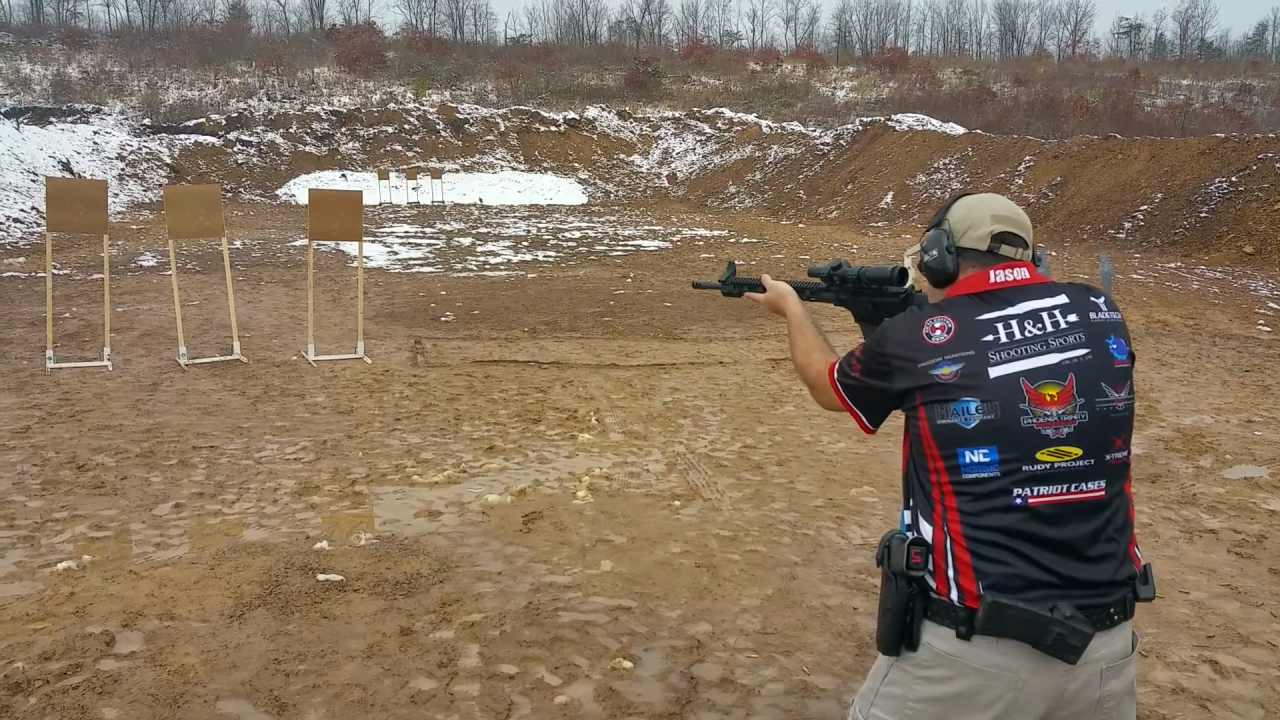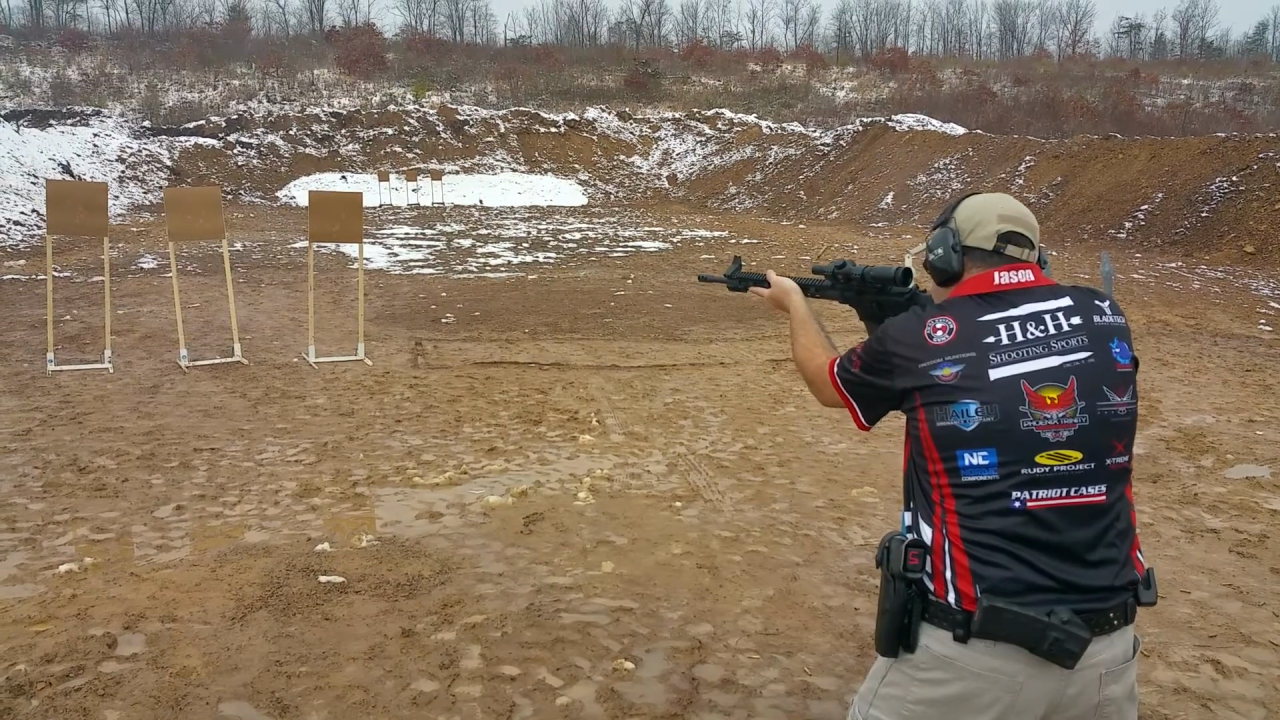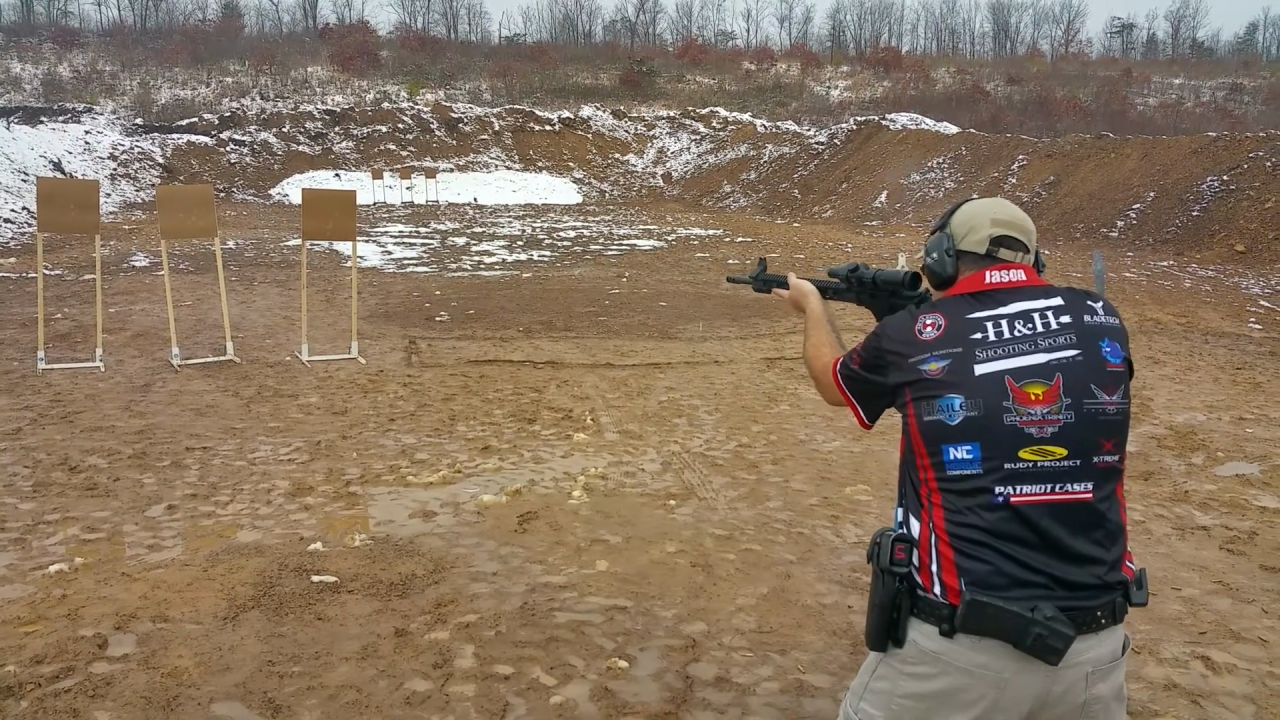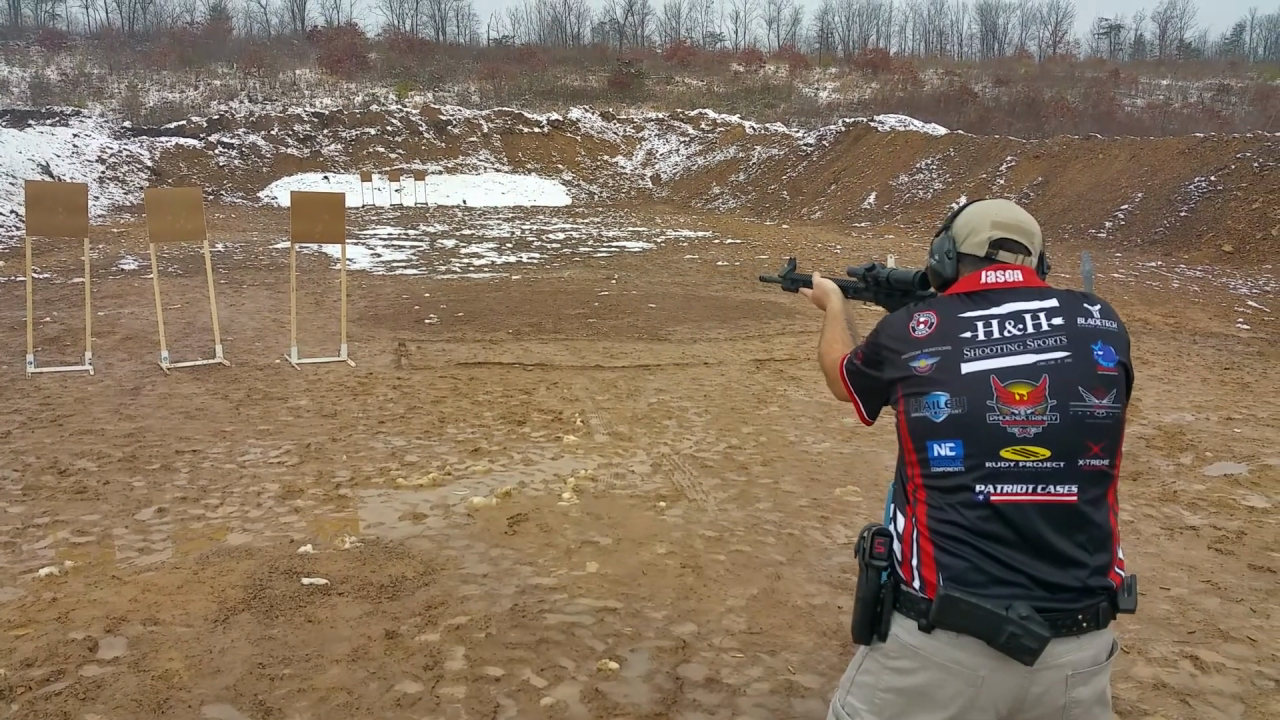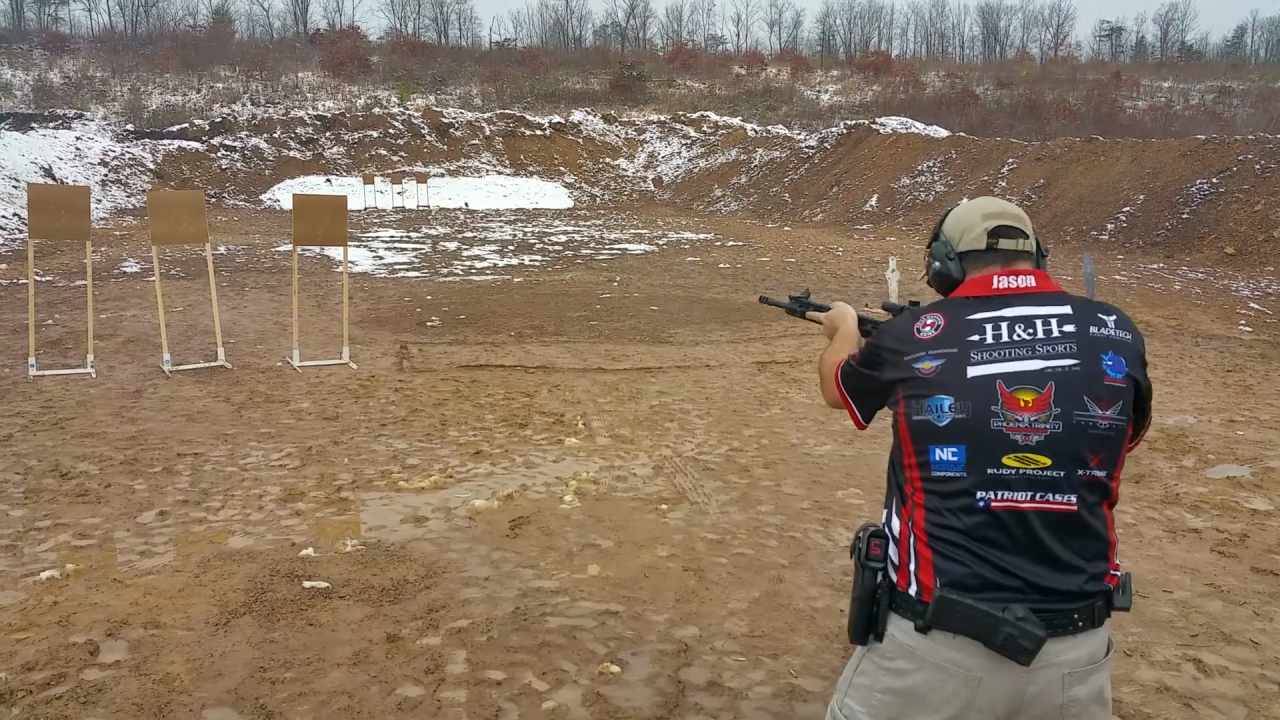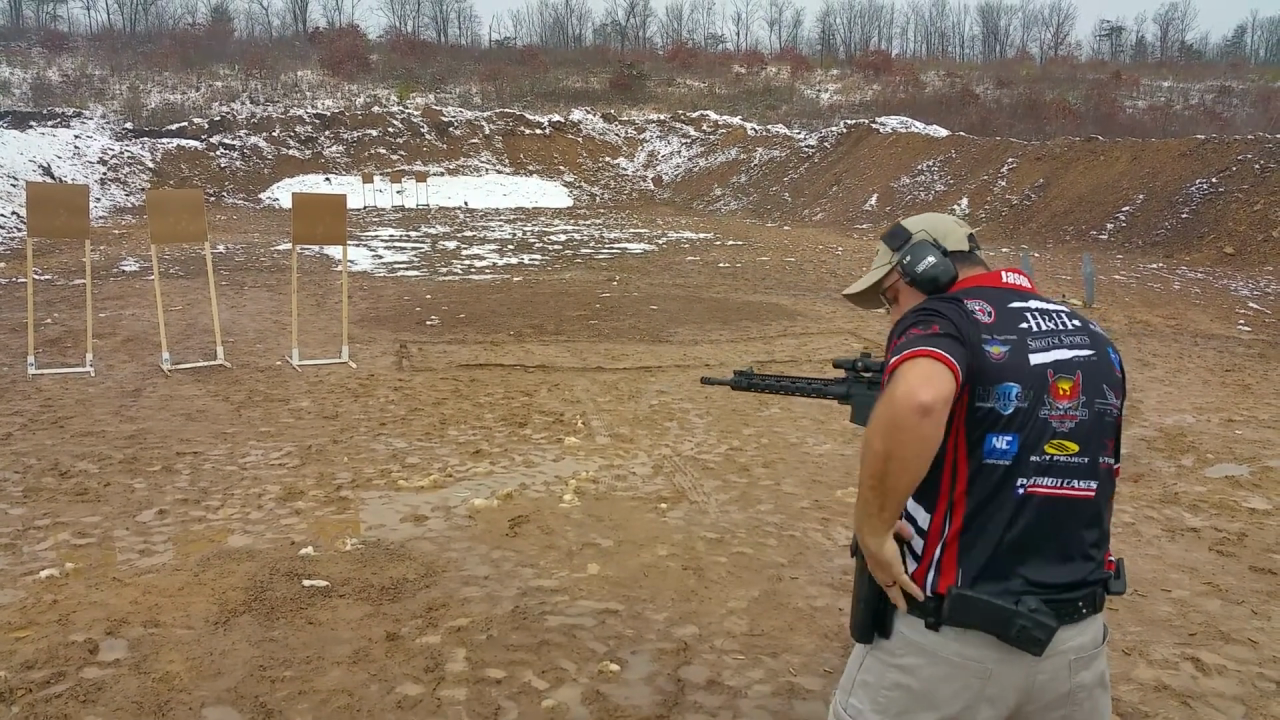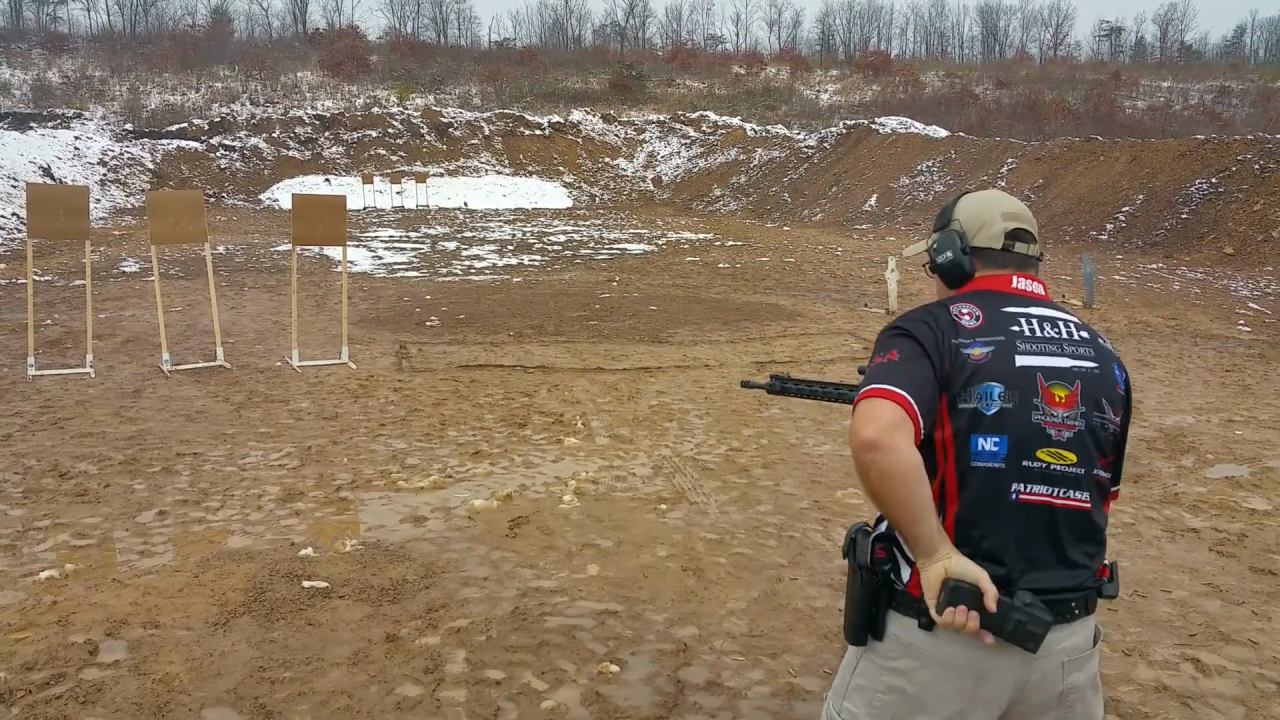
dt=0.7s
person 1, frame 1
left shoulder: (915, 337)
right shoulder: (1100, 314)
left elbow: (829, 387)
left wrist: (790, 305)
left hip: (970, 652)
right hip: (1102, 643)
person 1, frame 2
left shoulder: (917, 337)
right shoulder: (1103, 317)
left elbow: (829, 384)
left wrist: (793, 301)
left hip: (969, 652)
right hip: (1103, 648)
person 1, frame 3
left shoulder: (912, 335)
right shoulder: (1100, 321)
left elbow: (833, 382)
left wrist: (811, 302)
left hip: (957, 647)
right hip: (1092, 646)
person 1, frame 4
left shoulder: (911, 331)
right shoulder: (1100, 325)
left elbow: (843, 376)
left wrist: (833, 302)
left hip: (939, 642)
right hip: (1077, 649)
person 1, frame 5
left shoulder: (913, 337)
right shoulder: (1117, 334)
left elbow: (837, 388)
left wrist: (843, 329)
left hip: (934, 646)
right hip: (1071, 651)
person 1, frame 6
left shoulder: (939, 319)
right shoulder: (1094, 340)
left elbow: (918, 401)
left wrist: (871, 527)
left hip: (942, 637)
right hip: (1072, 638)
person 1, frame 7
left shoulder: (930, 328)
right shoulder: (1102, 355)
left elbow: (876, 436)
left wrist: (937, 555)
left hip: (932, 635)
right hip: (1065, 640)
